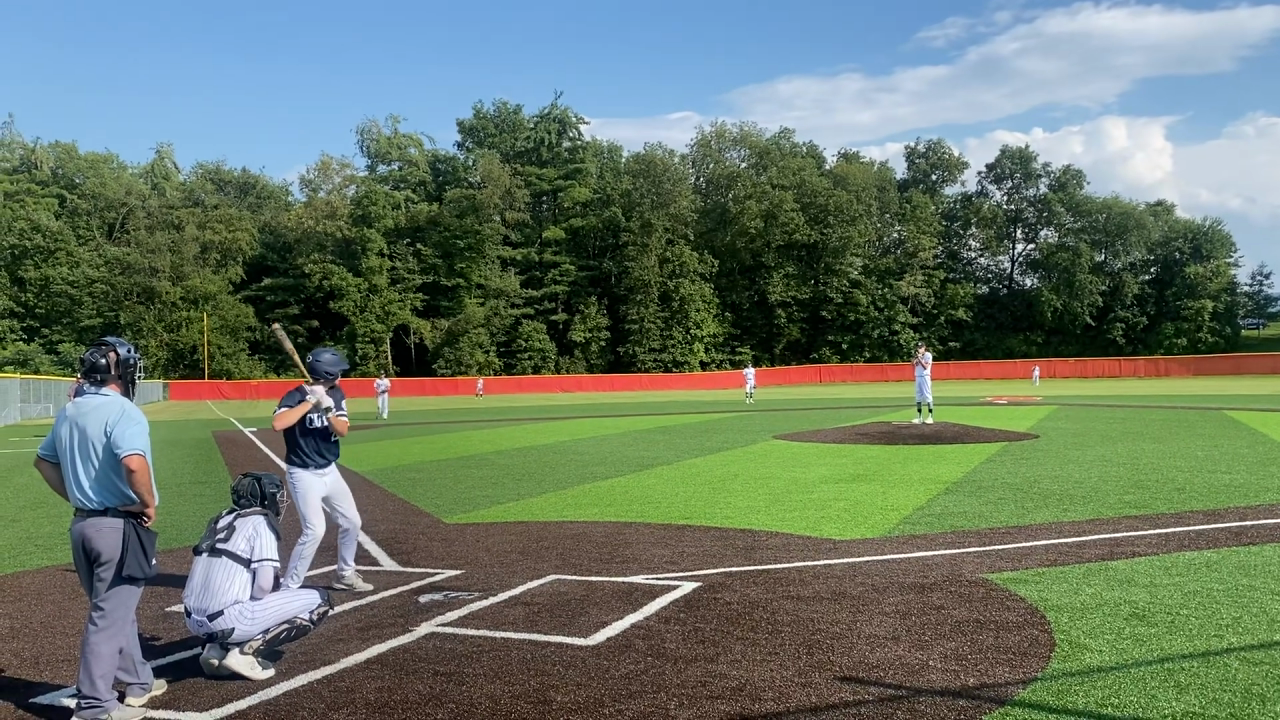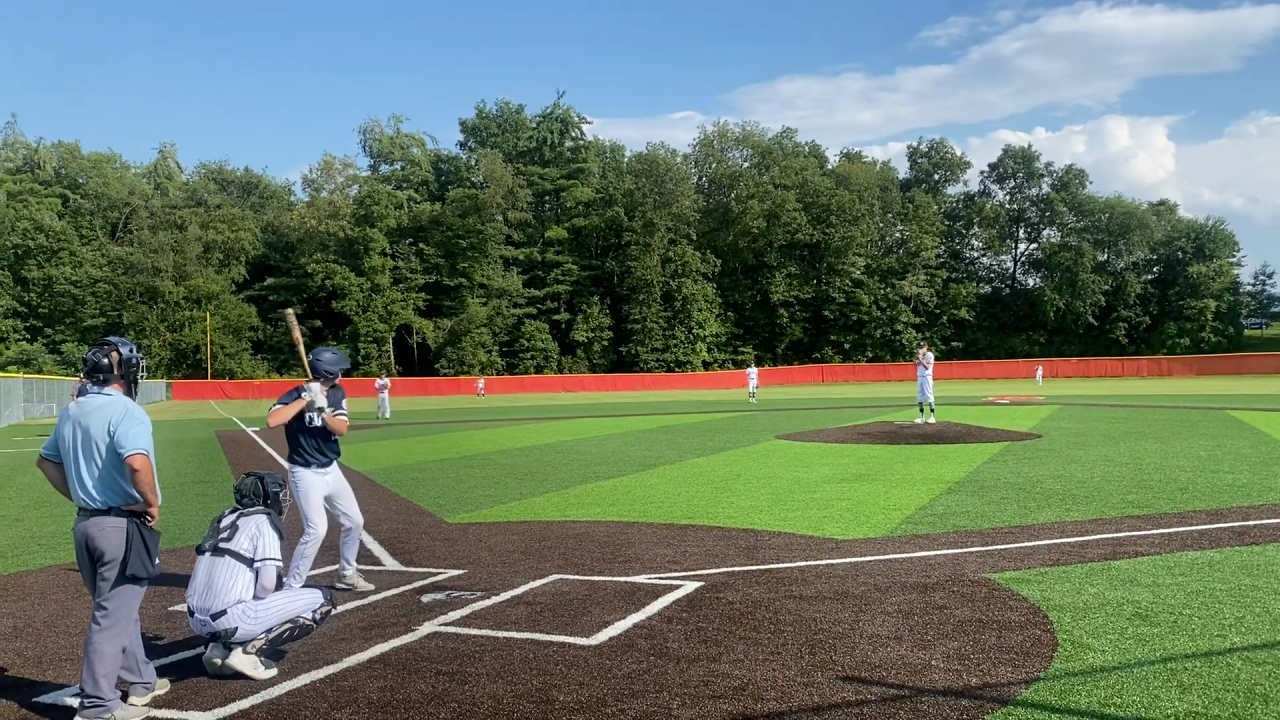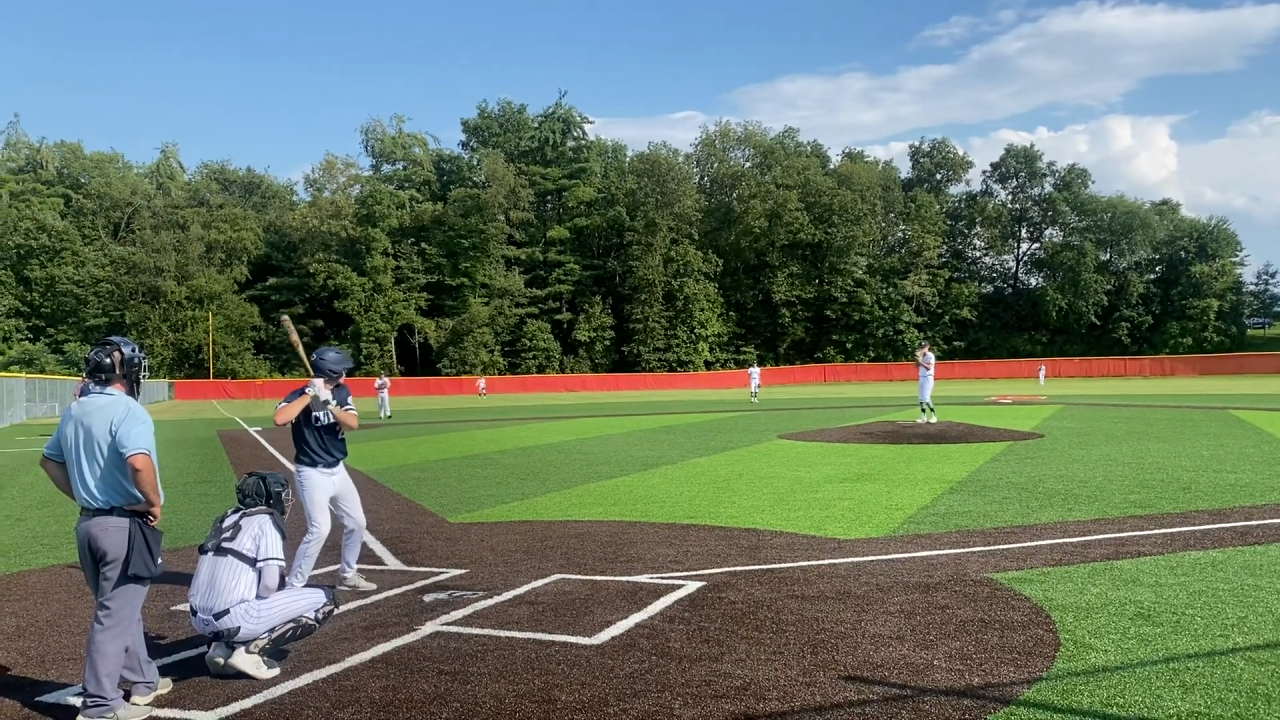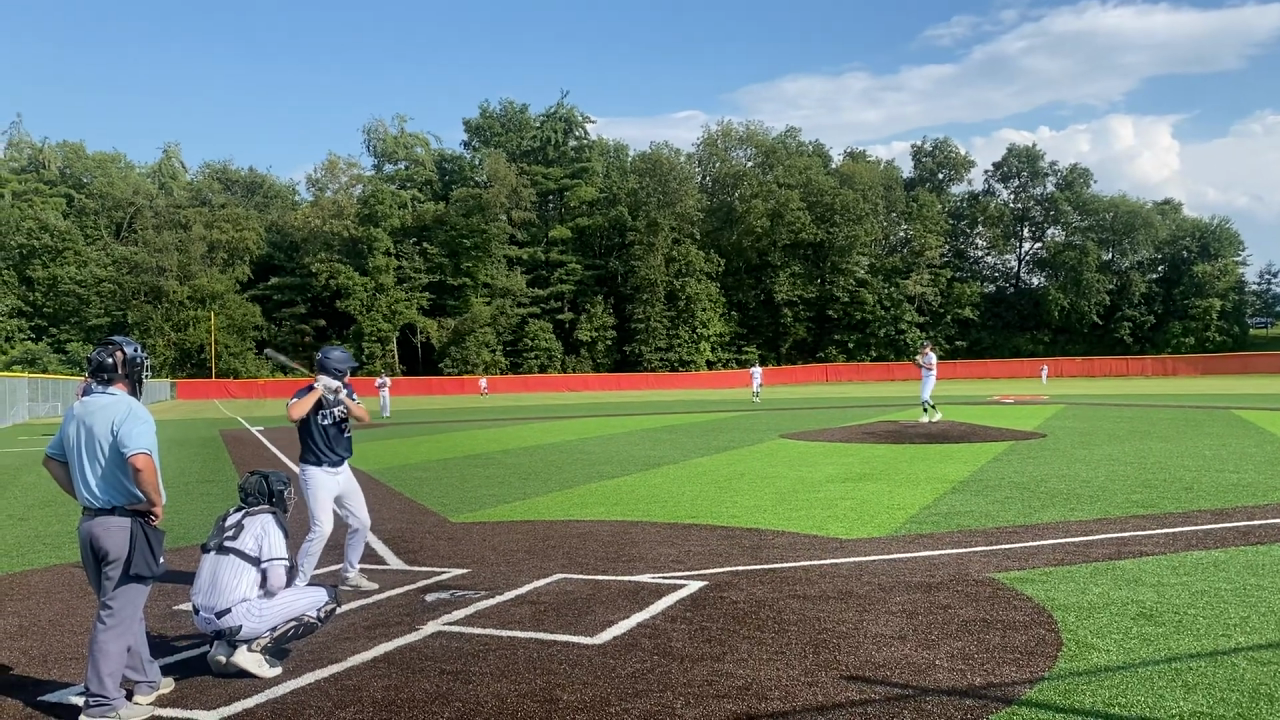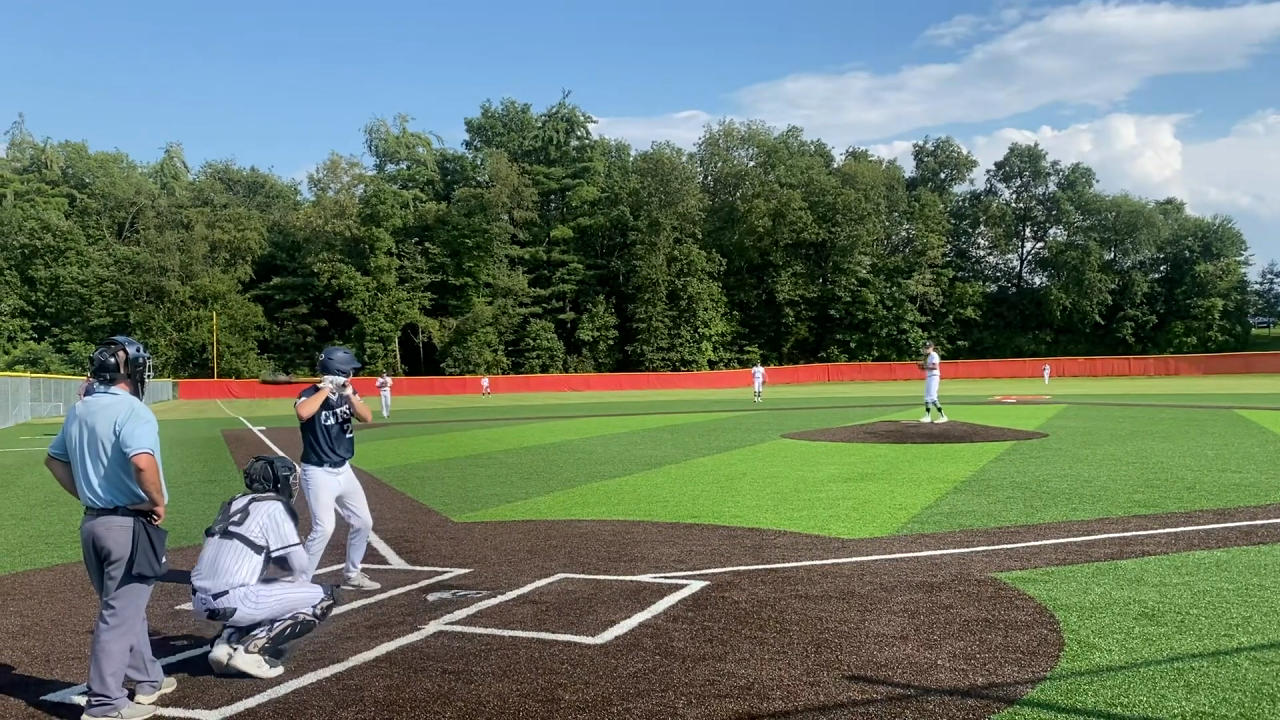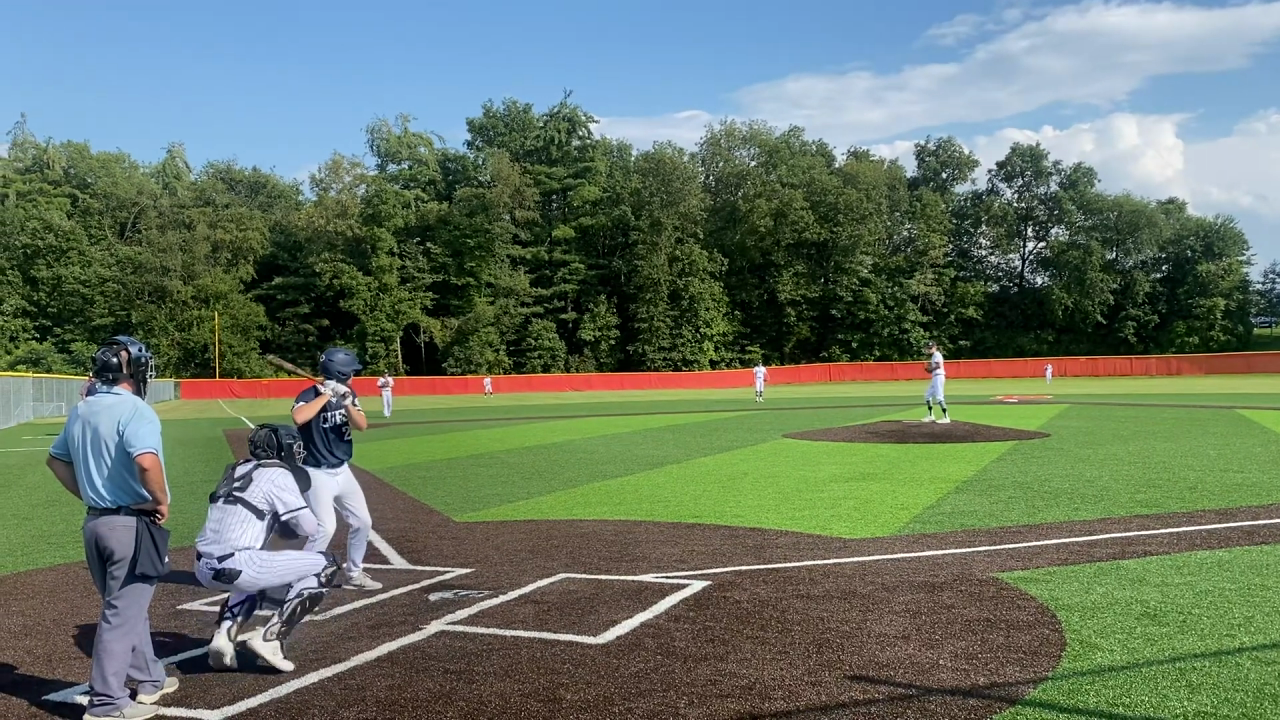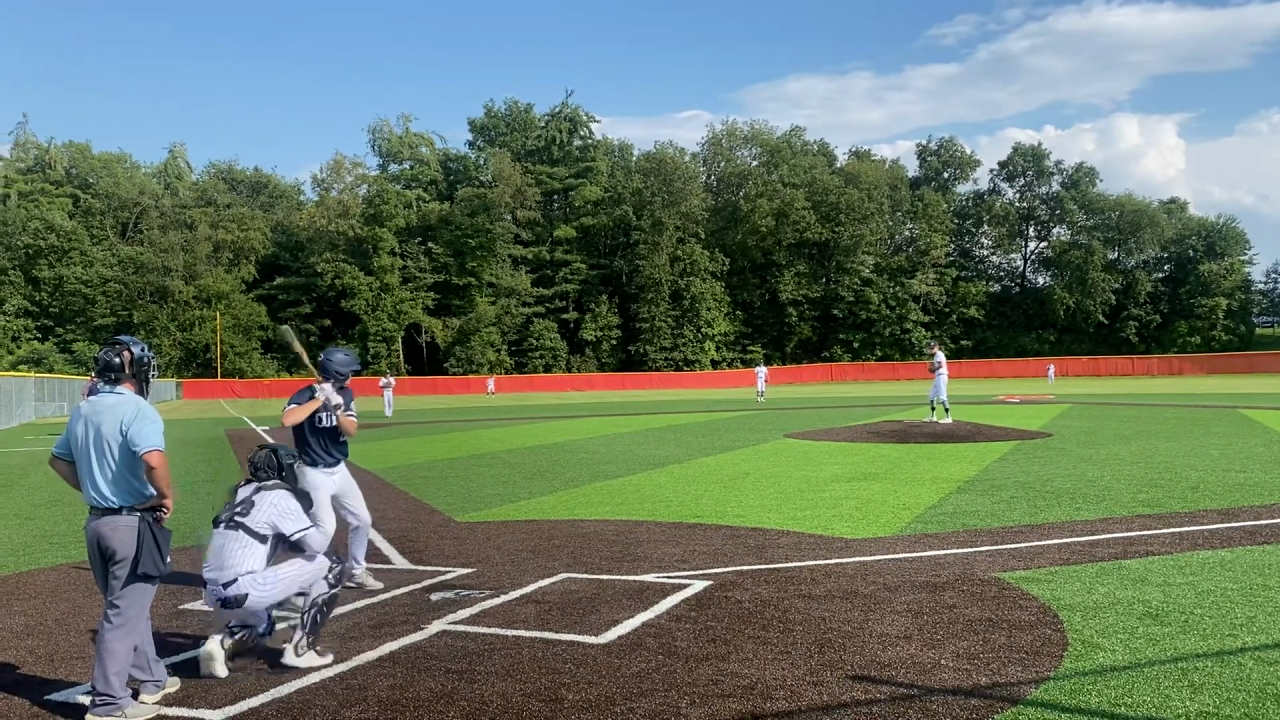
dt=0.2s
person 1, frame 1
left shoulder: (68, 412)
right shoulder: (123, 410)
left elbow: (43, 460)
right elbow: (134, 463)
right wrist: (148, 503)
left hip: (82, 523)
right hip: (119, 526)
left knee: (116, 607)
right knee: (109, 615)
left ankle: (138, 682)
person 1, frame 2
left shoulder: (71, 412)
right shoulder: (125, 410)
left elbow: (46, 460)
right elbow: (137, 463)
right wrist: (151, 502)
left hip: (86, 523)
right hip: (122, 526)
left knee: (119, 607)
right knee: (113, 614)
left ankle: (140, 681)
person 1, frame 3
left shoulder: (73, 411)
right shoulder: (127, 410)
left elbow: (49, 460)
right elbow: (139, 463)
right wrist: (154, 502)
left hip: (88, 523)
right hip: (124, 525)
left knee: (122, 607)
right knee: (115, 614)
left ankle: (143, 681)
person 1, frame 4
left shoulder: (76, 411)
right shoulder: (129, 410)
left elbow: (52, 460)
right elbow: (140, 462)
right wrist: (155, 502)
left hip: (90, 522)
right hip: (126, 525)
left knee: (124, 606)
right knee: (118, 613)
left ankle: (145, 680)
person 1, frame 5
left shoulder: (78, 411)
right shoulder: (132, 409)
left elbow: (55, 459)
right elbow: (142, 462)
right wrist: (157, 501)
left hip: (93, 522)
right hip: (129, 524)
left knee: (126, 606)
right knee: (120, 613)
left ankle: (148, 680)
person 1, frame 6
left shoulder: (80, 411)
right shoulder: (134, 410)
left elbow: (56, 459)
right elbow: (146, 462)
right wrist: (161, 500)
left hip: (95, 522)
right hip: (131, 524)
left knee: (127, 606)
right knee: (122, 613)
left ankle: (150, 679)
person 1, frame 7
left shoulder: (82, 411)
right shoulder: (137, 410)
left elbow: (59, 459)
right elbow: (153, 459)
right wrist: (166, 495)
left hip: (97, 522)
right hip: (133, 524)
left knee: (129, 606)
right knee: (124, 613)
left ankle: (151, 679)
person 2, frame 1
left shoulder: (336, 394)
right shoulder: (294, 397)
left elbow: (343, 431)
right elbow: (278, 424)
left wrist: (329, 411)
right wrist: (310, 401)
left hip: (330, 471)
right hip: (303, 475)
left knee: (351, 522)
right knee: (314, 531)
left ankle: (345, 574)
right ankle: (288, 588)
person 2, frame 2
left shoulder: (337, 393)
right shoulder: (294, 395)
left elbow: (342, 429)
right elbow: (272, 421)
left wrist: (323, 410)
right wrist: (305, 398)
left hip: (331, 470)
right hip: (306, 474)
left knee: (354, 521)
right knee: (316, 530)
left ankle: (347, 574)
right ankle: (290, 588)
person 2, frame 3
left shoulder: (342, 392)
right shoulder: (300, 395)
left elbow: (353, 424)
right elbow: (279, 419)
left wrist: (329, 403)
right wrist: (309, 394)
left hip: (338, 470)
right hip: (312, 474)
left knee: (356, 523)
right knee: (319, 530)
left ankle: (348, 576)
right ankle: (293, 587)
person 2, frame 4
left shoulder: (346, 390)
right shoulder: (307, 393)
left elbow: (364, 417)
right elbow: (293, 414)
left wrist: (341, 395)
right wrist: (319, 388)
left hip: (343, 470)
right hip: (317, 473)
left knee: (361, 522)
right knee: (322, 529)
left ankle: (350, 575)
right ankle: (297, 586)
person 2, frame 5
left shoulder: (347, 391)
right shoulder: (311, 392)
left elbow: (366, 417)
right elbow: (303, 413)
left wrist: (348, 393)
right wrist: (326, 388)
left hip: (344, 470)
right hip: (318, 473)
left knee: (363, 522)
right knee: (323, 528)
left ankle: (352, 575)
person 2, frame 6
left shoulder: (347, 393)
right shoulder: (310, 395)
left elbow: (362, 425)
right elbow: (299, 418)
left wrist: (347, 402)
right wrist: (326, 393)
left hip: (342, 471)
right hip: (316, 474)
left knee: (362, 522)
right knee: (325, 528)
left ankle: (353, 574)
person 2, frame 7
left shoulder: (345, 394)
right shoulder: (305, 395)
left elbow: (351, 431)
right elbow: (287, 420)
left wrist: (338, 410)
right wrist: (319, 399)
left hip: (339, 470)
right hip: (313, 473)
left knee: (362, 520)
right knee: (325, 528)
left ankle: (356, 573)
person 3, frame 1
left shoulder: (221, 520)
right shoulder: (260, 522)
right elbow: (264, 585)
right wrist: (252, 614)
left hip: (193, 620)
right hip: (226, 619)
right knee: (320, 600)
left ankle: (217, 648)
right ankle: (246, 652)
person 3, frame 2
left shoulder: (224, 519)
right shoulder: (263, 521)
right elbow: (267, 584)
right wrist: (255, 614)
left hip: (196, 620)
right hip: (229, 620)
right knee: (323, 599)
left ankle: (219, 648)
right ankle: (249, 652)
person 3, frame 3
left shoulder: (226, 519)
right shoulder: (266, 521)
right elbow: (270, 584)
right wrist: (258, 613)
left hip: (199, 619)
right hip: (232, 618)
right knee: (325, 599)
left ankle: (222, 648)
right ankle: (252, 651)
person 3, frame 4
left shoulder: (229, 518)
right shoulder: (269, 520)
right elbow: (276, 583)
left hip: (202, 618)
right hip: (234, 618)
right knee: (327, 598)
left ankle: (224, 647)
right ankle: (254, 650)
person 3, frame 5
left shoulder: (236, 503)
right shoulder: (275, 507)
right elbow: (302, 567)
left hip: (200, 601)
right hip: (228, 600)
left knee: (255, 589)
right knee: (324, 598)
left ankle: (224, 645)
right ankle: (252, 650)
person 3, frame 6
left shoulder: (239, 470)
right shoulder: (279, 474)
right elbow: (309, 528)
left wrist: (288, 527)
left hip: (204, 567)
right hip: (234, 565)
left knee: (257, 578)
right knee: (326, 567)
left ankle: (225, 634)
right ankle: (269, 637)
person 3, frame 7
left shoulder: (242, 491)
right shoulder: (280, 495)
right elbow: (318, 545)
left hip: (214, 592)
right hip: (241, 589)
left knee: (261, 622)
right knee: (331, 566)
left ankle: (221, 642)
right ankle: (301, 649)
